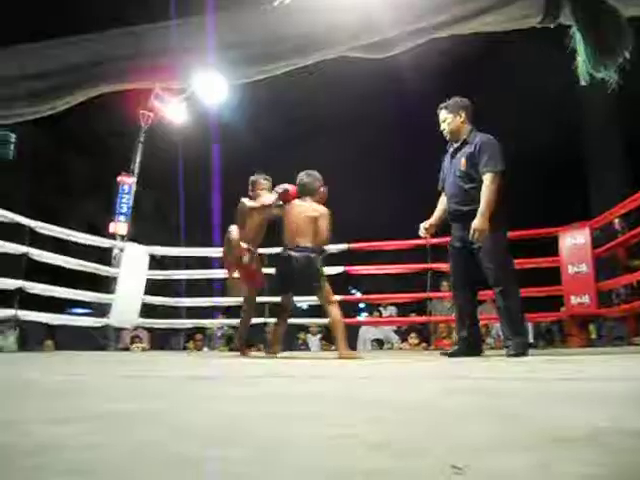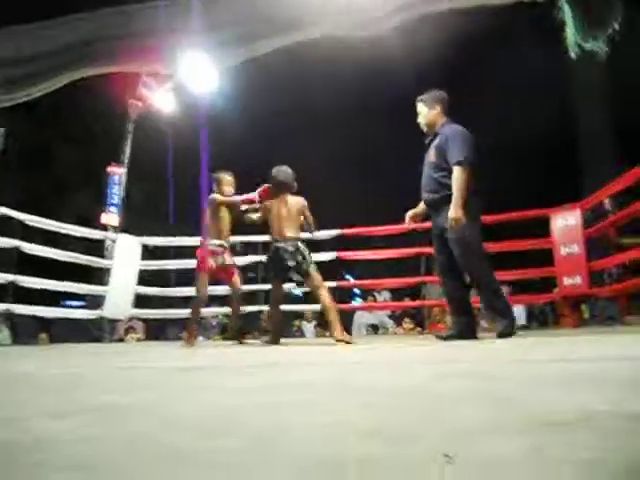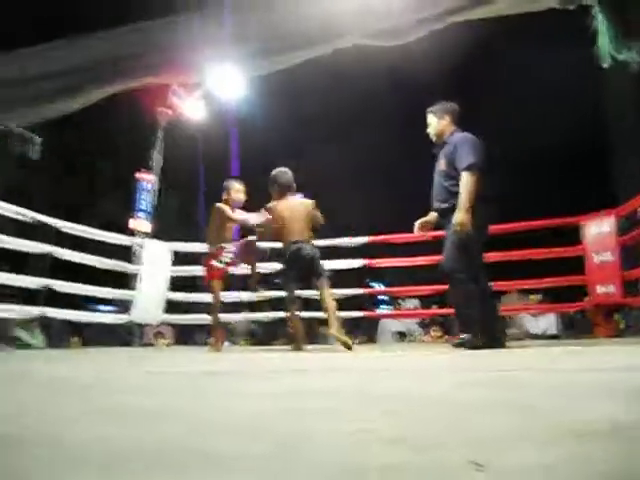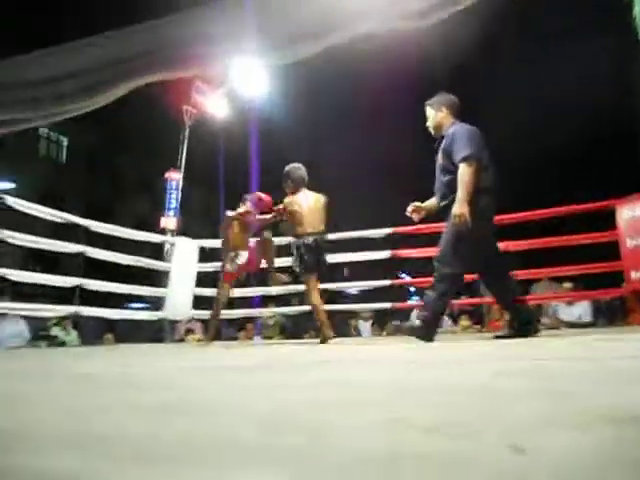
dt=0.2s
person 1, frame 1
left shoulder: (484, 143)
right shoulder: (450, 154)
left elbow: (491, 180)
left wrist: (482, 217)
right wrist: (433, 221)
left hip: (485, 225)
right hip: (459, 227)
left knee: (501, 281)
right knee: (461, 285)
left ankle: (516, 340)
right ankle: (469, 341)
person 1, frame 2
left shoulder: (454, 133)
right shoulder: (434, 141)
left elbow: (460, 170)
left wrist: (456, 206)
right wrist: (420, 209)
left hip: (458, 213)
right hip: (440, 214)
left knee: (473, 265)
right knee: (448, 271)
left ankle: (503, 318)
right ankle: (463, 324)
person 1, frame 3
left shoulder: (463, 141)
right shoulder: (446, 149)
left elbow: (469, 175)
left wrist: (463, 211)
right wrist: (431, 218)
left hip: (465, 218)
right hip: (454, 219)
left knee: (454, 267)
right knee: (471, 275)
left ankle: (476, 330)
right ankle: (490, 332)
person 1, frame 4
left shoulder: (461, 132)
right shoulder: (449, 140)
left elbow: (467, 166)
left wrist: (461, 203)
right wrist: (426, 206)
left hip: (471, 209)
right hip: (471, 213)
left knee: (447, 262)
right knee: (491, 268)
left ankle: (428, 324)
right ankle: (524, 321)
person 2, frame 1
left shoulder: (288, 207)
right shoulder: (321, 210)
right elbow: (323, 240)
left hip: (287, 258)
right hip: (307, 258)
left knee: (285, 305)
right knee: (330, 303)
left ankle: (275, 346)
right ankle: (342, 347)
person 2, frame 2
left shoulder: (267, 205)
right shoulder: (300, 202)
left elbow: (258, 219)
right elbow: (311, 226)
left hip: (276, 250)
right hip: (295, 248)
left knee: (276, 294)
right knee: (320, 288)
left ankle: (275, 335)
right ankle: (337, 331)
person 2, frame 3
left shoulder: (273, 207)
right shoulder: (307, 203)
left elbow: (272, 234)
right elbow: (318, 222)
left hip: (290, 252)
right hip: (308, 250)
left knee: (292, 299)
right knee: (325, 291)
left ankle: (299, 340)
right ankle: (335, 327)
person 2, frame 4
left shoulder: (288, 202)
right shoulder: (321, 198)
left elbow: (290, 226)
left hip: (303, 243)
right hip: (320, 241)
left knee: (311, 288)
right knee: (314, 285)
left ankle: (326, 329)
person 3, frame 1
left shoulder: (269, 210)
right shoulder: (244, 203)
right elbow: (255, 206)
right wrist: (274, 194)
left hip: (251, 255)
right hip: (236, 252)
left knee: (251, 300)
right knee: (234, 233)
left ankle: (241, 341)
right ankle: (232, 277)
person 3, frame 2
left shoulder: (229, 206)
right shoulder: (213, 199)
right elbow: (234, 200)
right wrist: (254, 196)
left hip: (224, 252)
right hip: (209, 250)
left knee: (238, 290)
right knee: (202, 295)
left ankle: (235, 331)
right ankle: (191, 332)
person 3, frame 3
left shoulder: (240, 213)
right shoulder: (219, 208)
right elbow: (237, 219)
right wrist: (259, 218)
left hip: (232, 251)
right hip: (217, 255)
left knee: (251, 244)
right knee: (217, 298)
right ankle: (217, 336)
person 3, frame 4
left shoulder: (255, 220)
right shoulder: (230, 216)
left elbow: (270, 218)
right elbow: (233, 216)
left wrist: (277, 214)
right wrist: (248, 207)
left hip: (249, 257)
right hip: (232, 262)
left knee: (267, 238)
right knee: (221, 299)
left ankle: (272, 274)
right ankle: (210, 335)
